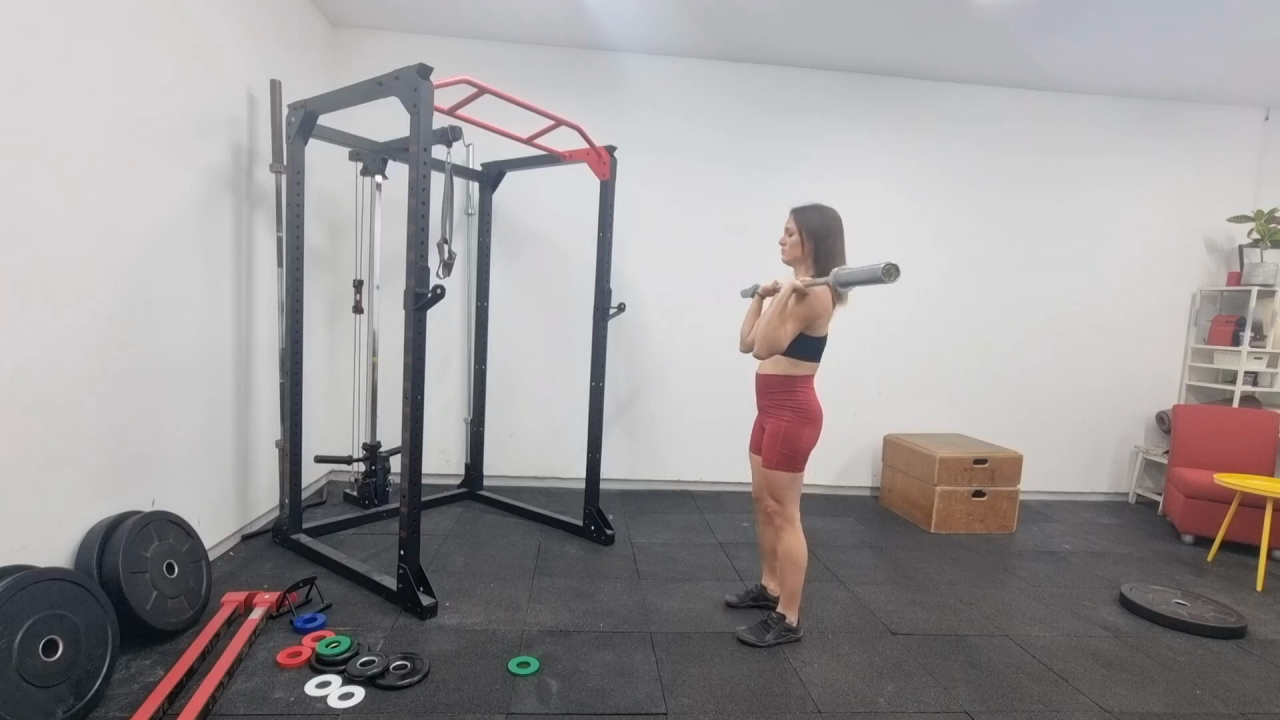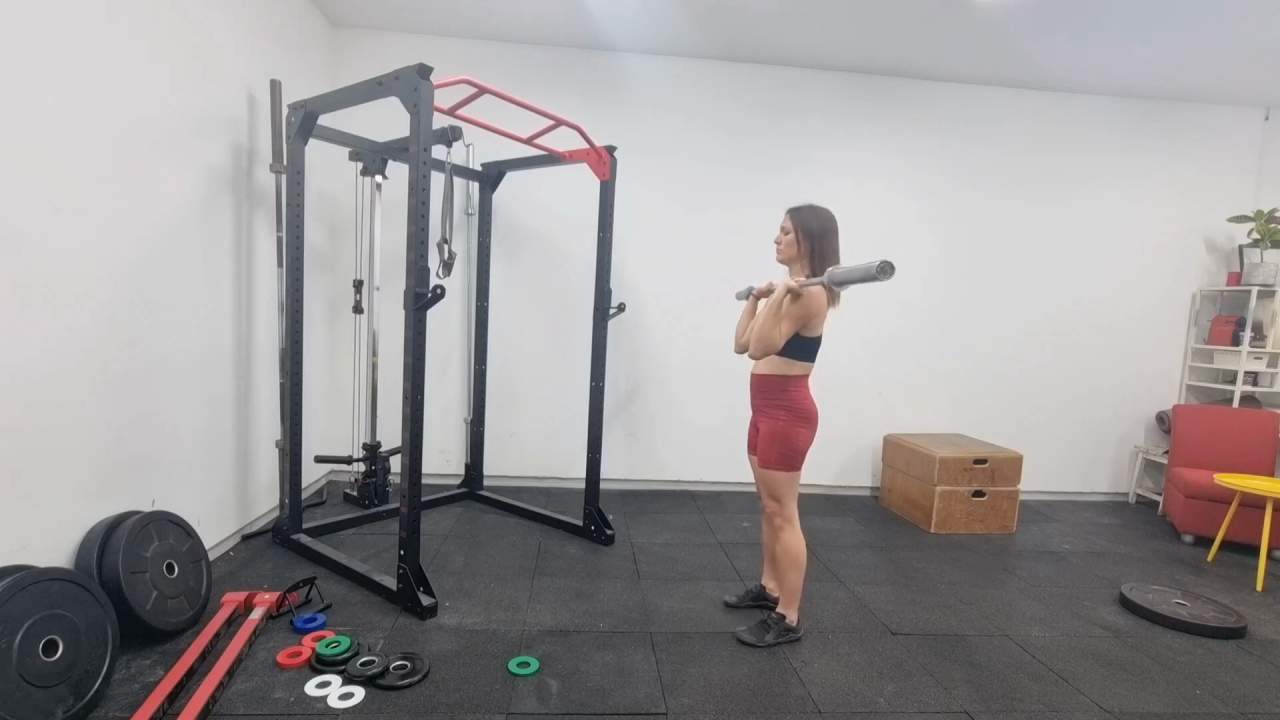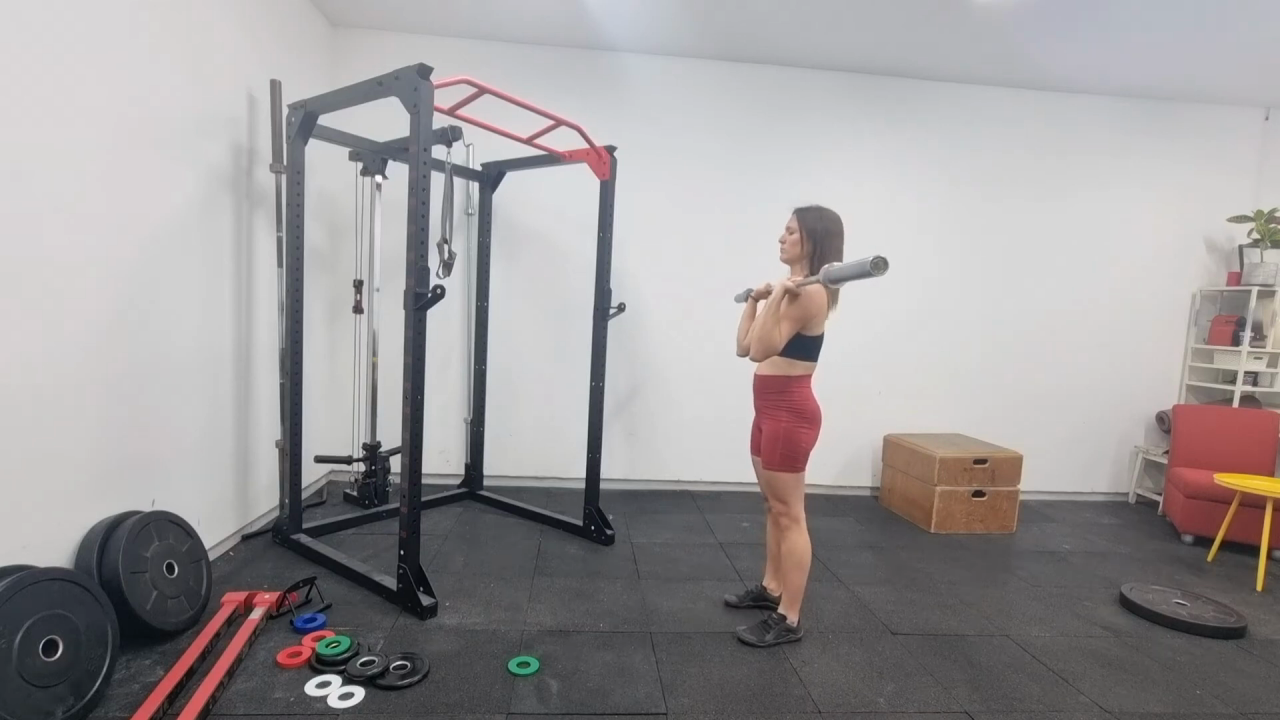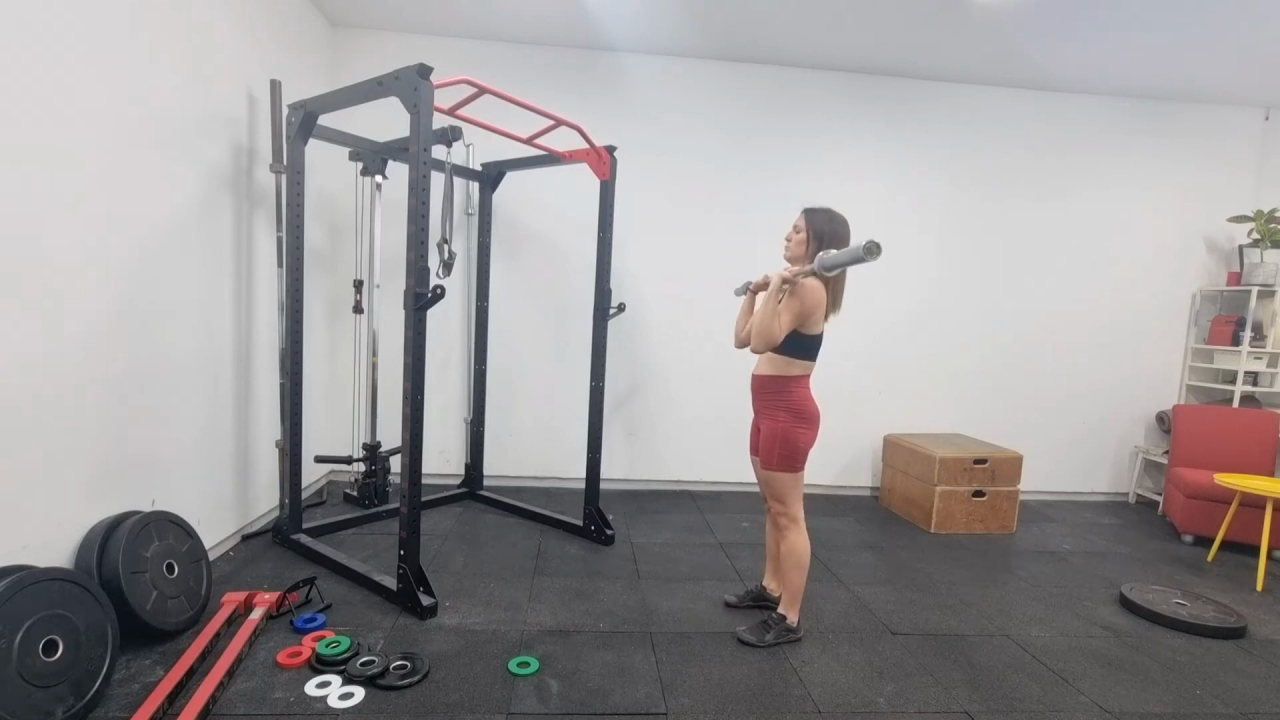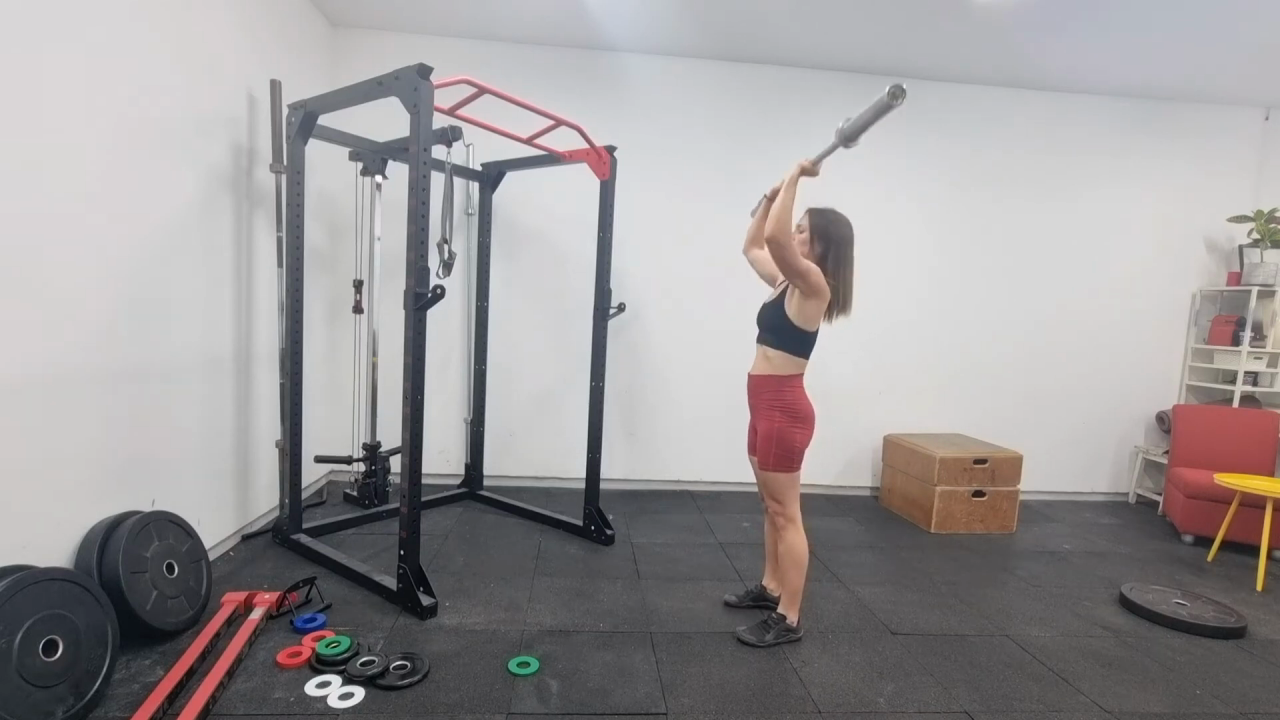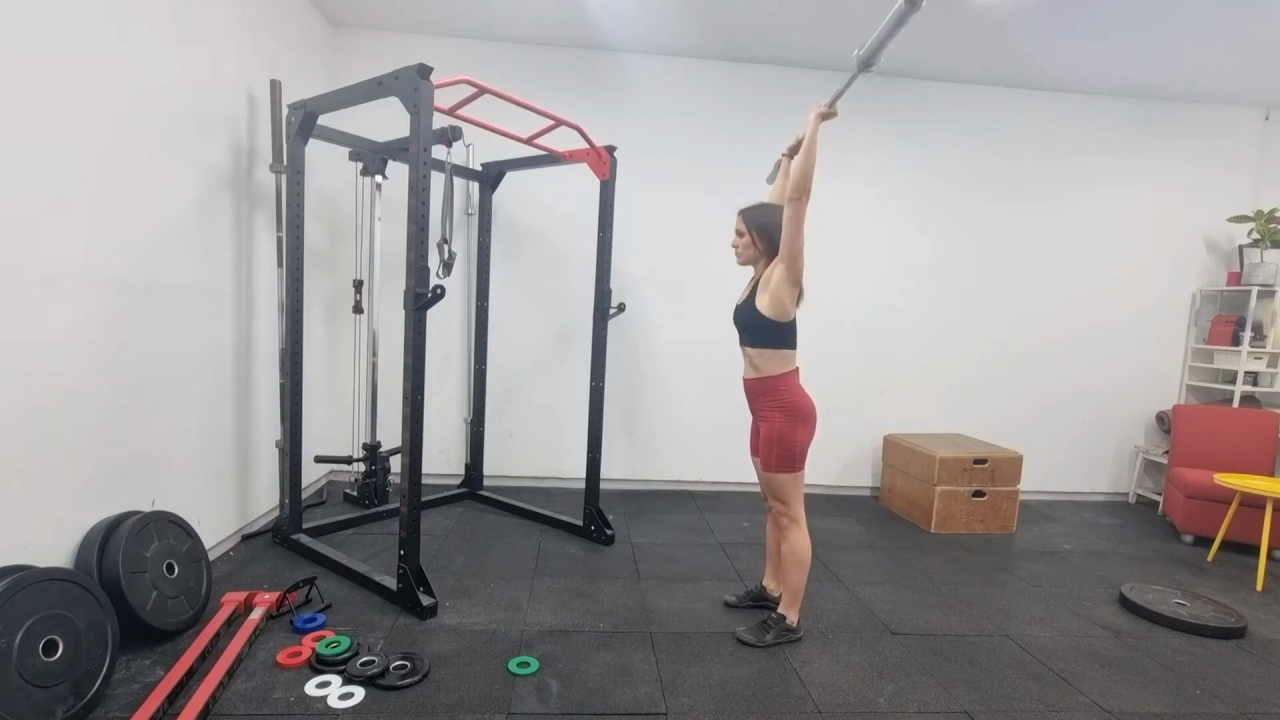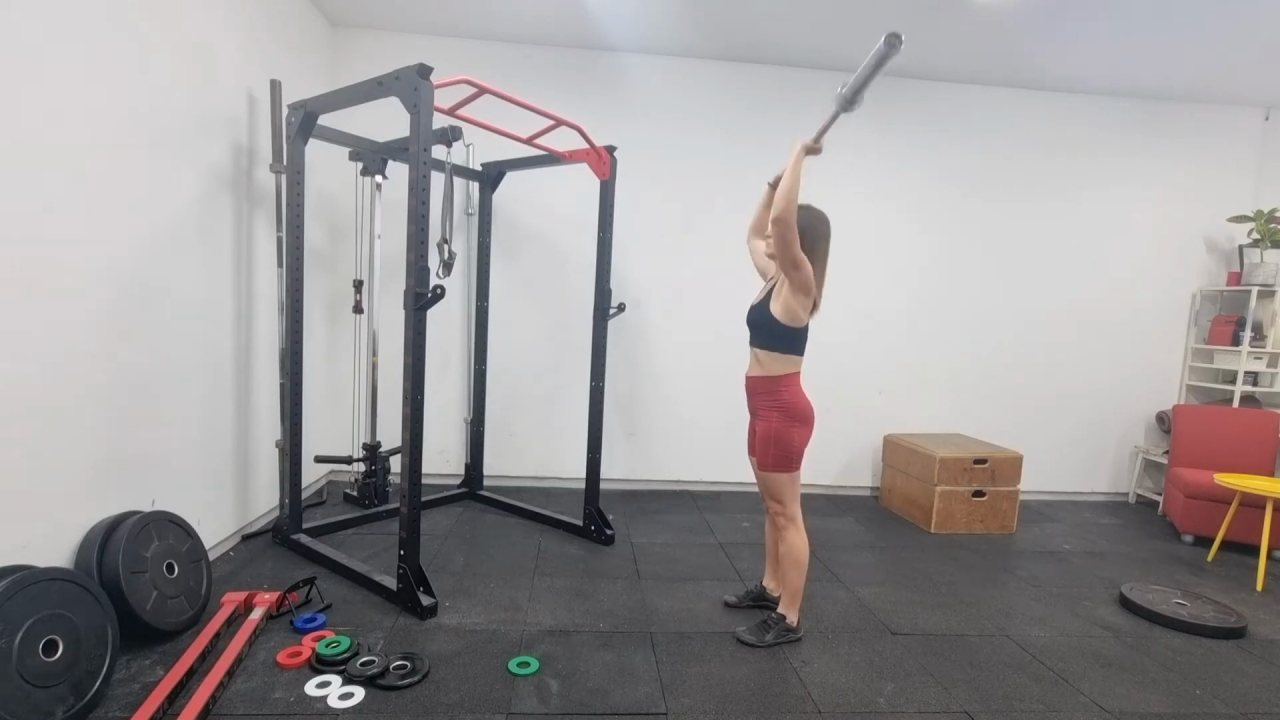
dt=0.7s
person 1, frame 1
left shoulder: (813, 294)
right shoulder: (795, 290)
left elbow: (765, 347)
right elbow: (748, 342)
left wrist: (784, 296)
right wrist: (761, 297)
left hip: (792, 411)
right hip: (772, 409)
left knee: (784, 514)
right knee: (764, 504)
left ankle: (787, 619)
right ankle: (770, 588)
person 1, frame 2
left shoulder: (809, 294)
right shoulder: (789, 290)
left elbow: (761, 348)
right elbow: (742, 343)
left wrist: (778, 296)
right wrist: (755, 298)
left hip: (787, 411)
right hip: (768, 409)
left knee: (783, 514)
right knee: (769, 507)
left ankle: (787, 619)
right ankle: (770, 588)
person 1, frame 3
left shoulder: (810, 293)
right shoulder: (791, 290)
left elbow: (762, 350)
right elbow: (745, 346)
left wrist: (777, 296)
right wrist: (755, 300)
left hip: (790, 411)
right hip: (770, 409)
left knee: (789, 515)
right knee: (774, 507)
left ankle: (788, 619)
right ankle: (771, 588)
person 1, frame 4
left shoulder: (809, 288)
right shoulder: (791, 286)
left elbow: (762, 341)
right elbow: (741, 338)
left wrist: (774, 287)
right wrist: (755, 293)
left hip: (788, 410)
right hip: (770, 408)
left knee: (788, 515)
right knee: (773, 508)
left ankle: (788, 619)
right ankle: (771, 587)
person 1, frame 5
left shoulder: (813, 285)
right shoulder: (788, 282)
left elbow: (777, 237)
right elbow: (753, 246)
left wrist: (794, 180)
right wrist: (772, 199)
left hip: (784, 409)
right hip: (766, 407)
left knee: (786, 514)
right knee: (773, 507)
left ankle: (788, 619)
right ankle: (771, 587)
person 1, frame 6
left shoulder: (782, 278)
right shoulder: (761, 276)
left elbow: (796, 201)
right elbow: (777, 204)
left wrist: (814, 128)
right wrist: (787, 159)
left hip: (784, 409)
right hip: (766, 409)
left knee: (789, 514)
right knee: (774, 509)
left ankle: (788, 619)
right ankle: (770, 588)
person 1, frame 7
left shoulder: (800, 281)
right shoulder: (778, 279)
left elbow: (779, 222)
right elbow: (759, 232)
left wrist: (798, 159)
right wrist: (777, 182)
left hip: (783, 409)
right hip: (766, 407)
left knee: (786, 514)
right knee: (772, 507)
left ankle: (788, 619)
right ankle: (771, 587)
